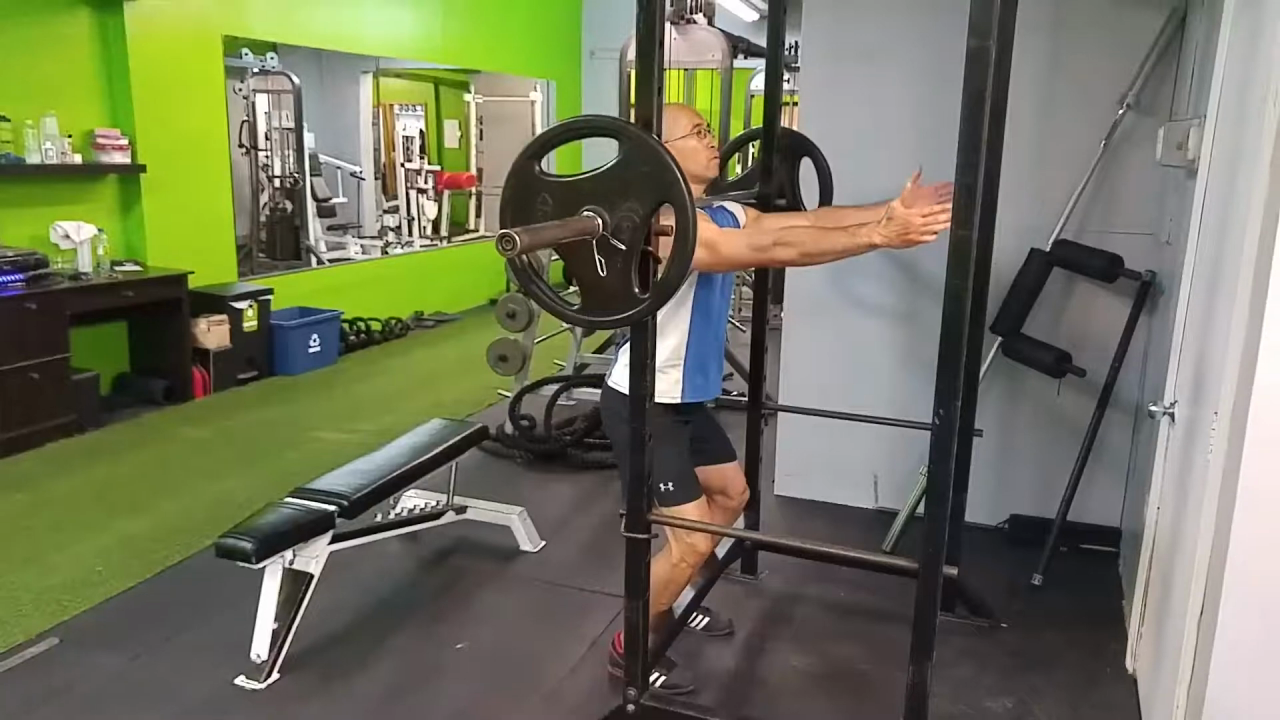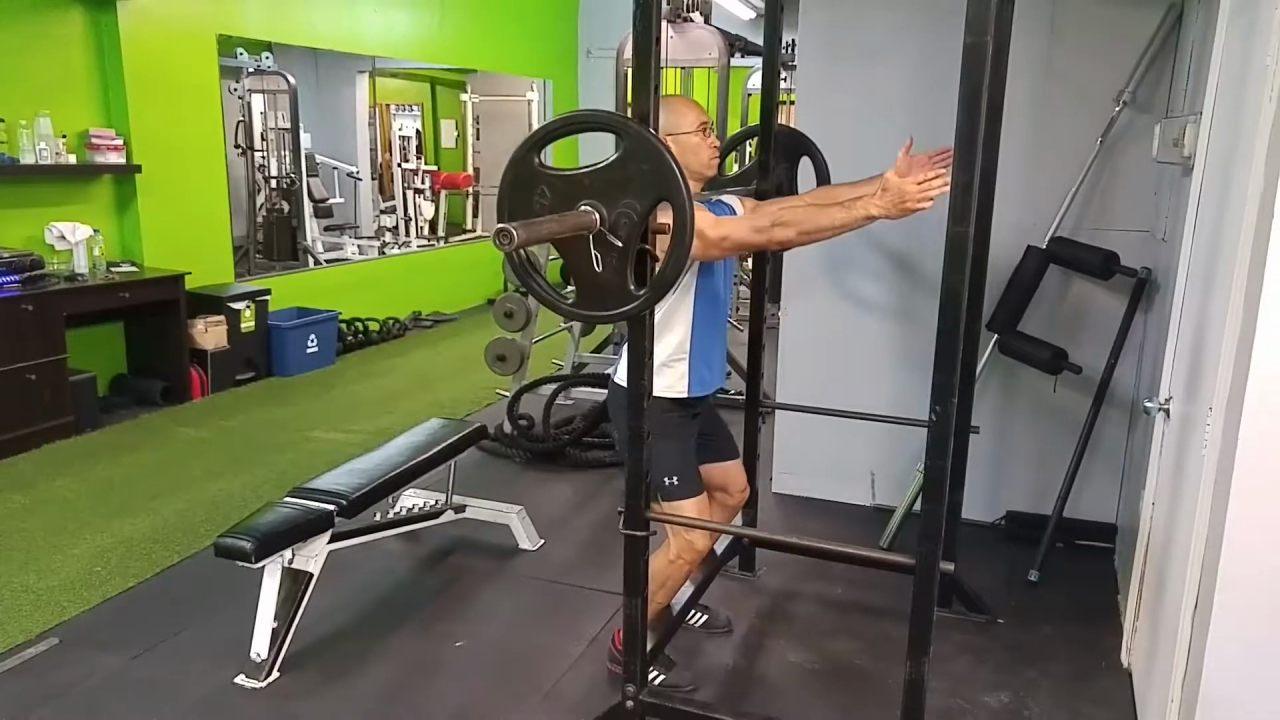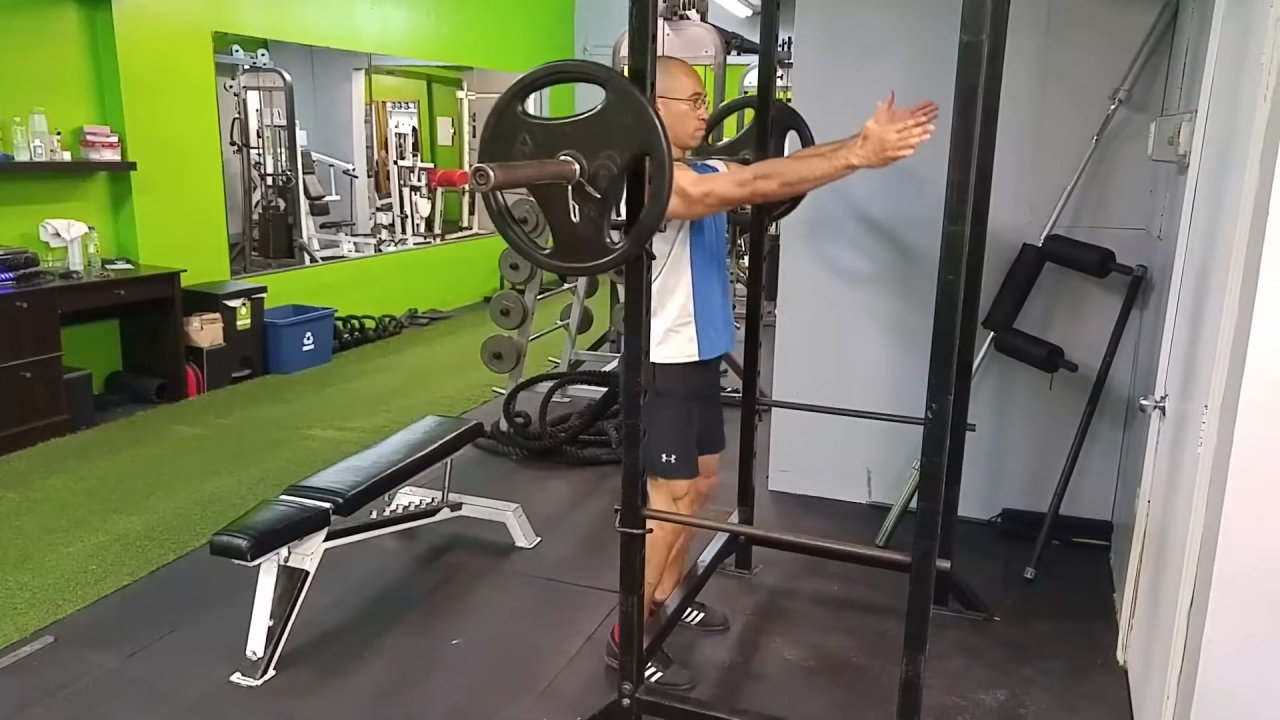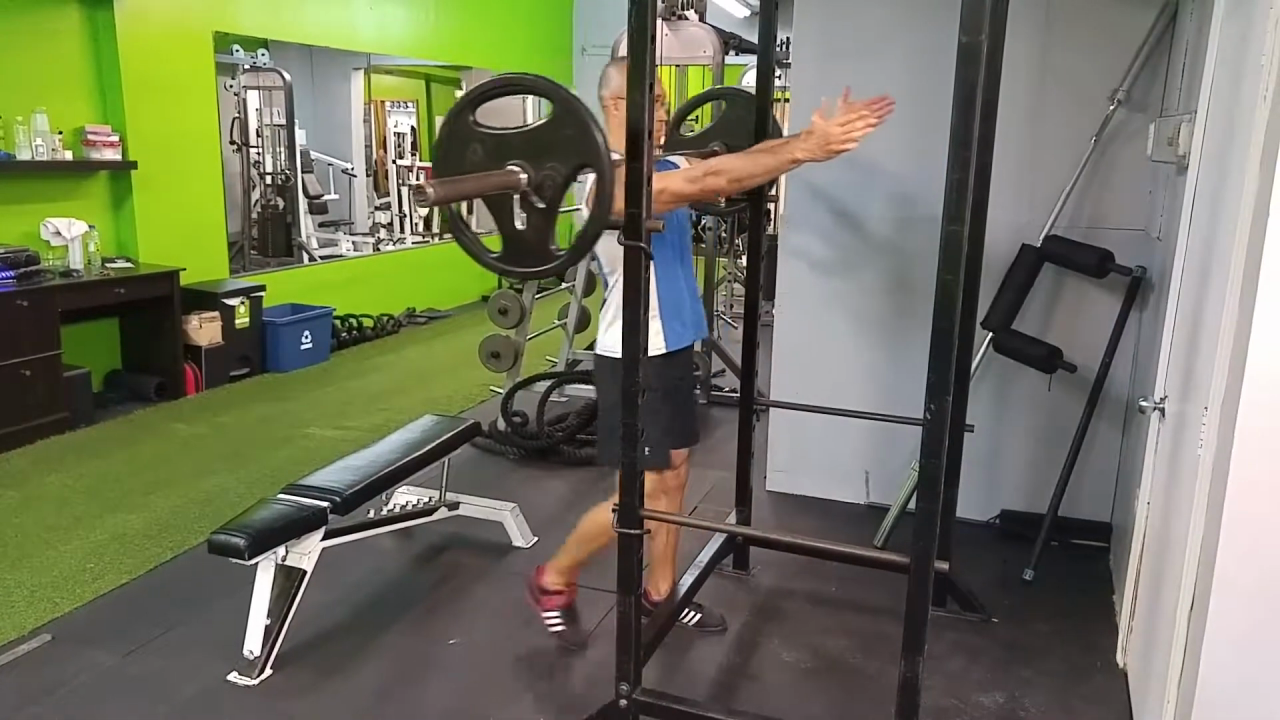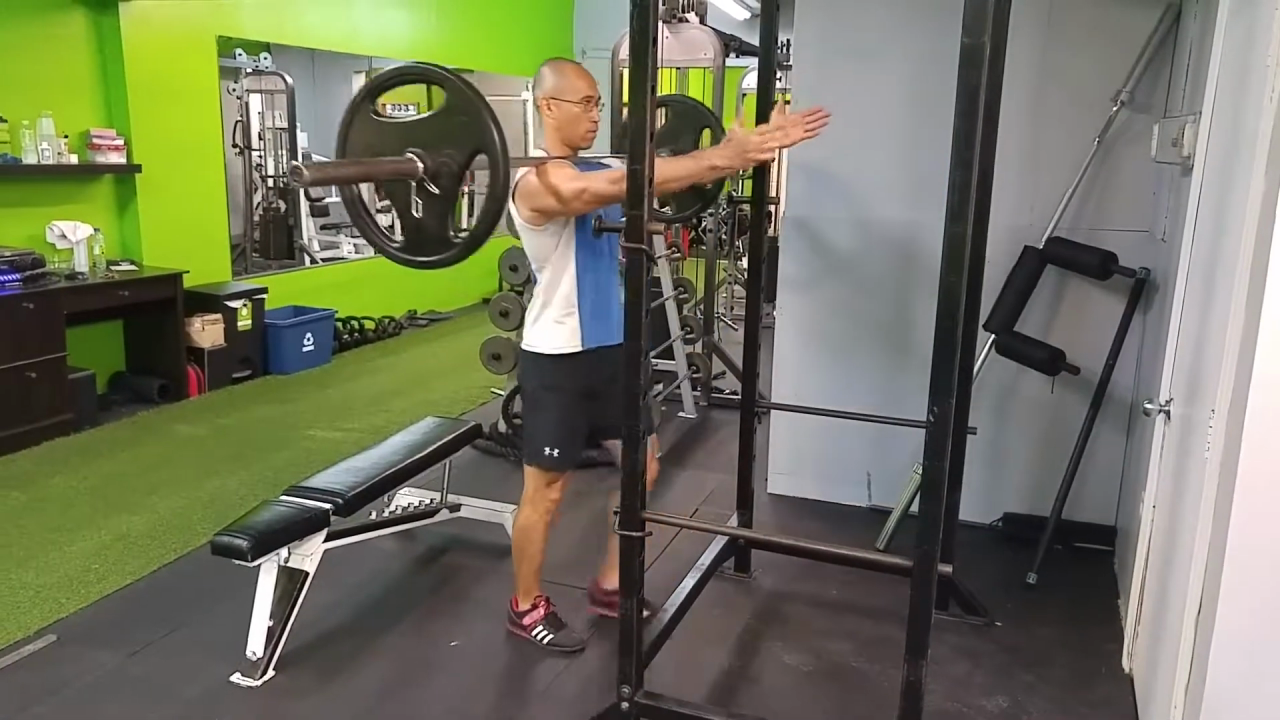
dt=0.5s
person 1, frame 1
left shoulder: (724, 215)
left elbow: (799, 223)
right elbow: (775, 250)
left wrist: (891, 210)
right wrist: (879, 235)
left hip: (686, 396)
right hip: (643, 403)
left knee: (731, 495)
right knee: (692, 540)
left ankle: (669, 601)
right ankle: (630, 647)
person 1, frame 2
left shoulder: (721, 208)
right shoulder: (669, 218)
left elbow: (798, 205)
right elbow: (773, 232)
left wrist: (885, 183)
right wrist: (877, 208)
left hip: (692, 392)
right hip: (650, 398)
left knee: (731, 493)
right knee: (691, 537)
left ankle: (667, 599)
right ankle: (629, 644)
person 1, frame 3
left shoulder: (705, 172)
left elbow: (776, 169)
right elbow: (758, 186)
left wrist: (865, 139)
right wrist: (859, 157)
left hip: (700, 357)
right hip: (664, 365)
left knee: (697, 488)
right knee: (670, 505)
left ankle: (664, 596)
right ankle: (629, 639)
person 1, frame 4
left shoulder: (666, 169)
right shoulder: (613, 182)
left elbow: (717, 174)
right elbow: (707, 183)
left wrist: (817, 137)
right wrist: (803, 151)
left hip: (674, 351)
right hip: (631, 361)
left knee: (672, 479)
right knee: (638, 495)
left ankle: (658, 596)
right ankle: (551, 582)
person 1, frame 5
left shoulder: (596, 173)
right shoulder: (539, 183)
left elbow: (647, 179)
right elbow: (624, 186)
left wrist: (759, 142)
right wrist: (724, 156)
left hip: (607, 348)
right hip: (555, 358)
left knee: (642, 467)
right knee: (545, 490)
left ankle: (609, 586)
right ankle: (526, 607)
